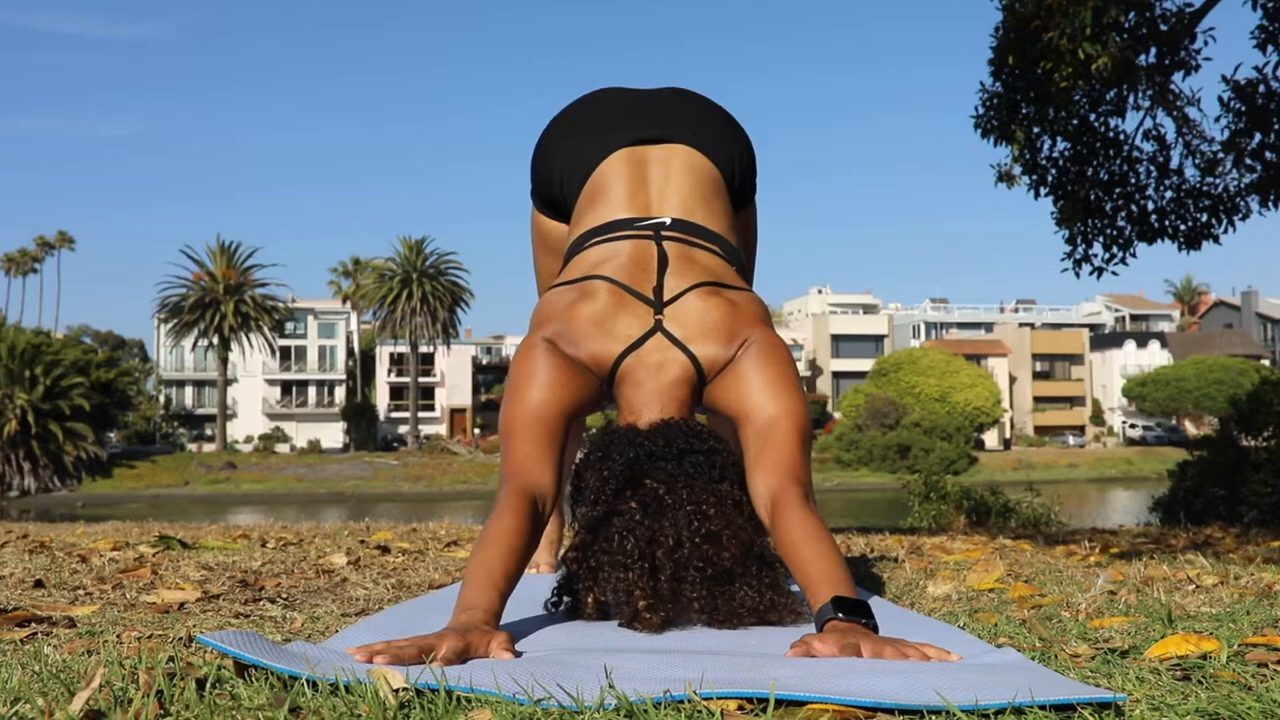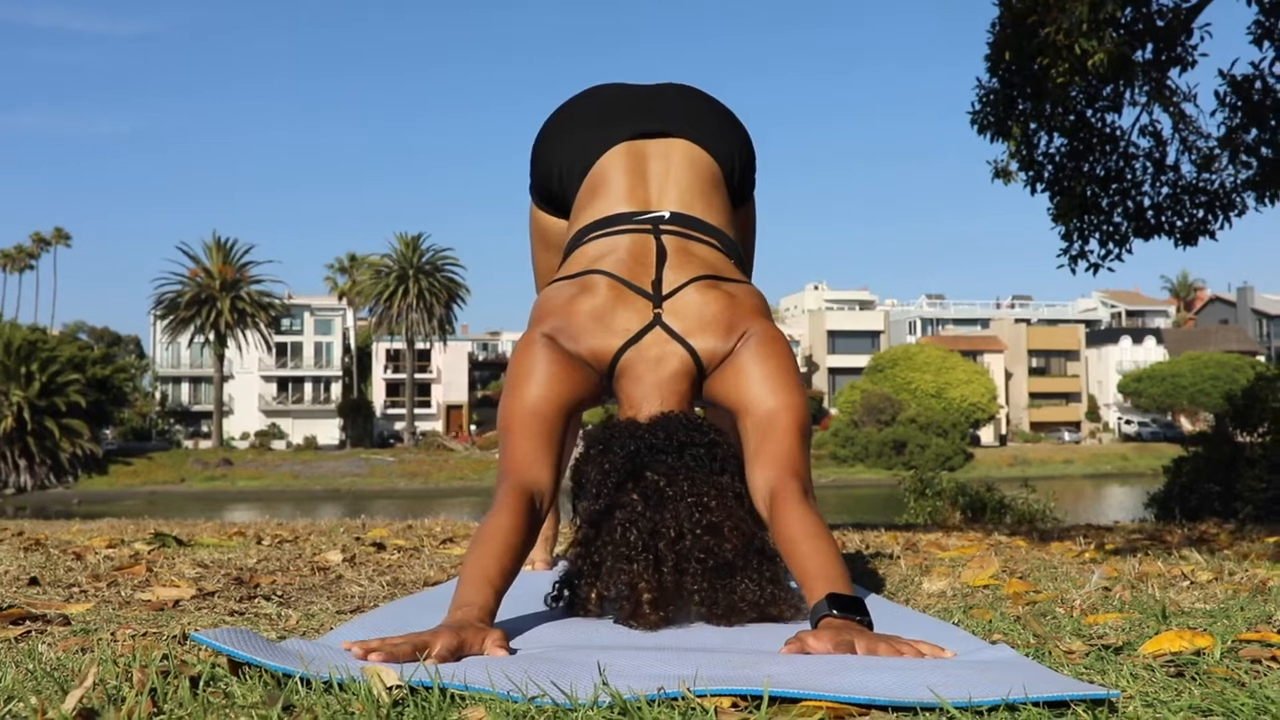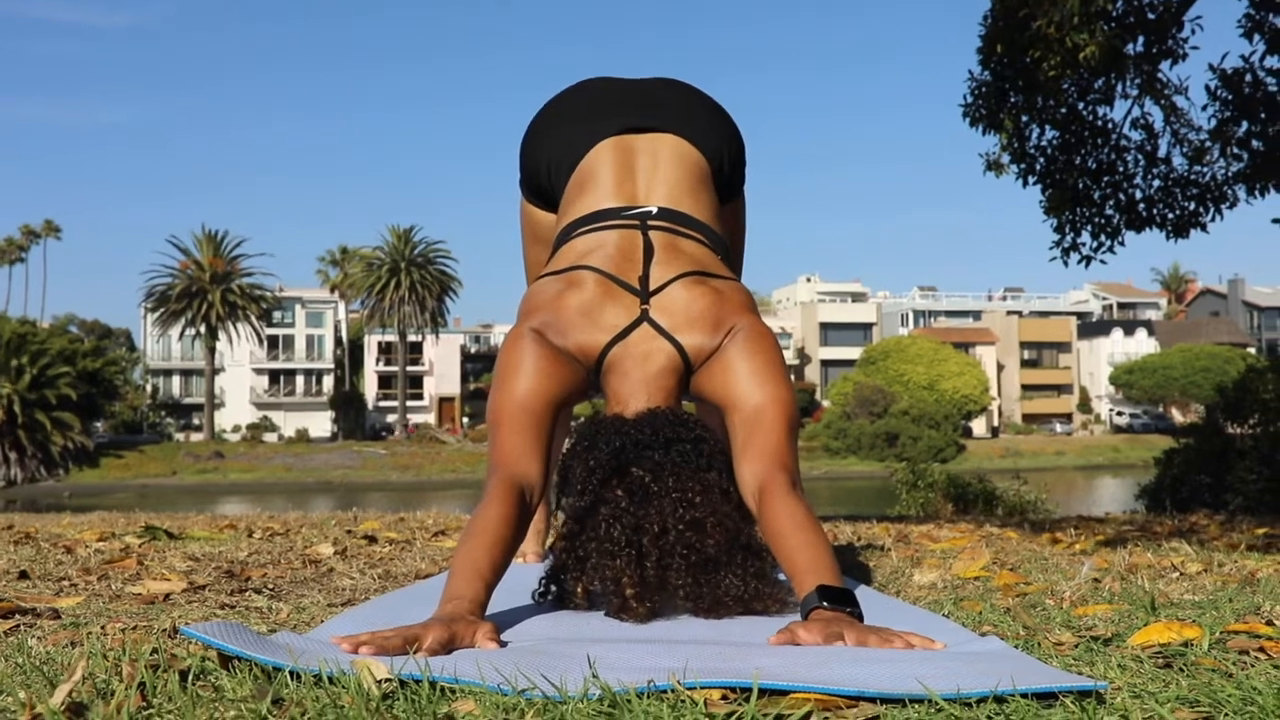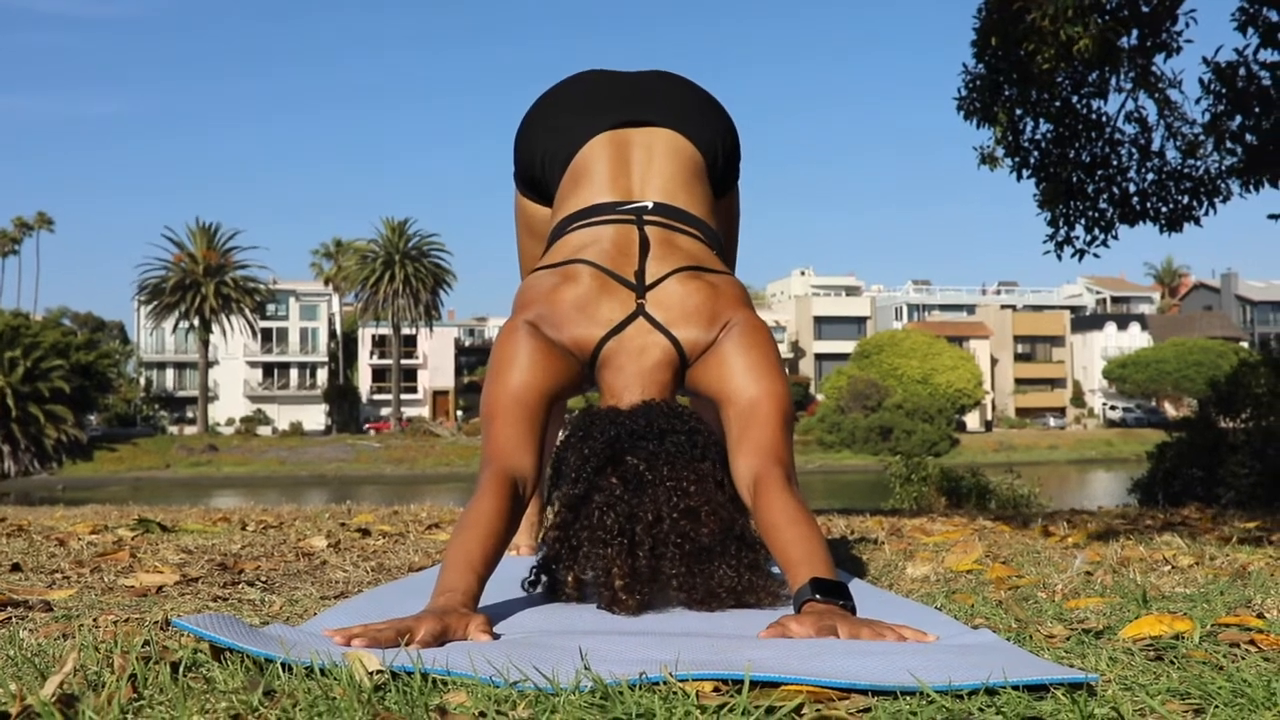
dt=0.4s
person 1, frame 1
left shoulder: (746, 356)
right shoulder: (556, 355)
left elbow: (787, 496)
right elbow: (521, 496)
left wrist: (844, 618)
right ankle: (551, 537)
person 1, frame 2
left shoulder: (746, 351)
right shoulder: (556, 350)
left elbow: (786, 492)
right elbow: (519, 492)
left wrist: (841, 616)
left ankle: (721, 545)
right ankle: (545, 537)
person 1, frame 3
left shoulder: (733, 345)
right shoulder: (545, 345)
left elbow: (775, 484)
right elbow: (509, 485)
left wrist: (829, 606)
left ankle: (721, 530)
right ankle: (536, 527)
person 1, frame 4
left shoulder: (728, 339)
right shoulder: (541, 337)
left elbow: (769, 481)
right elbow: (503, 478)
left wrist: (823, 599)
left ankle: (722, 515)
right ankle: (535, 514)
